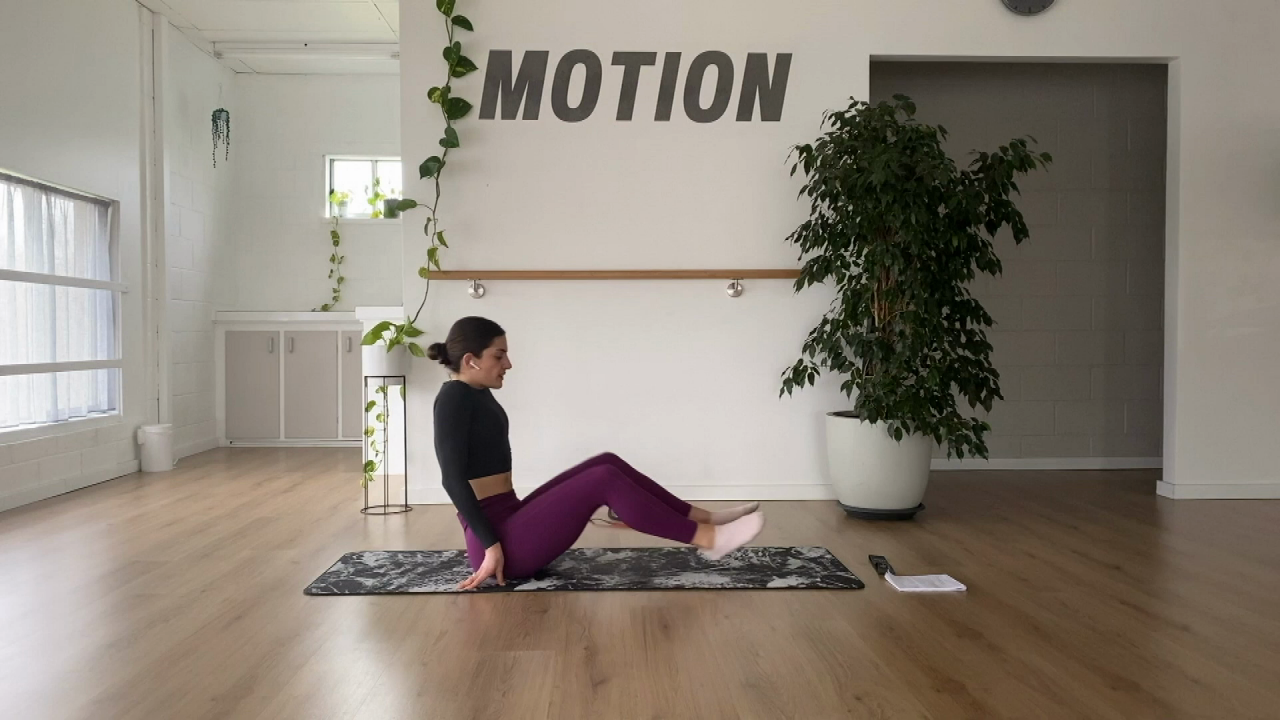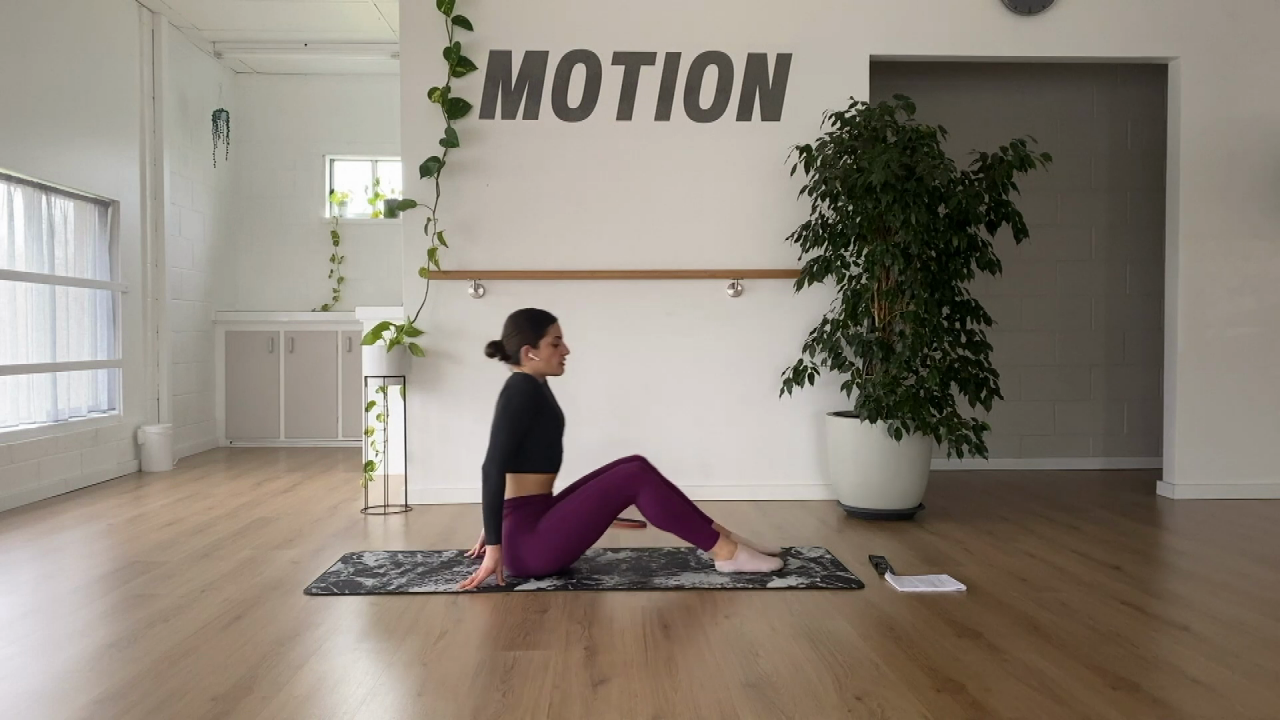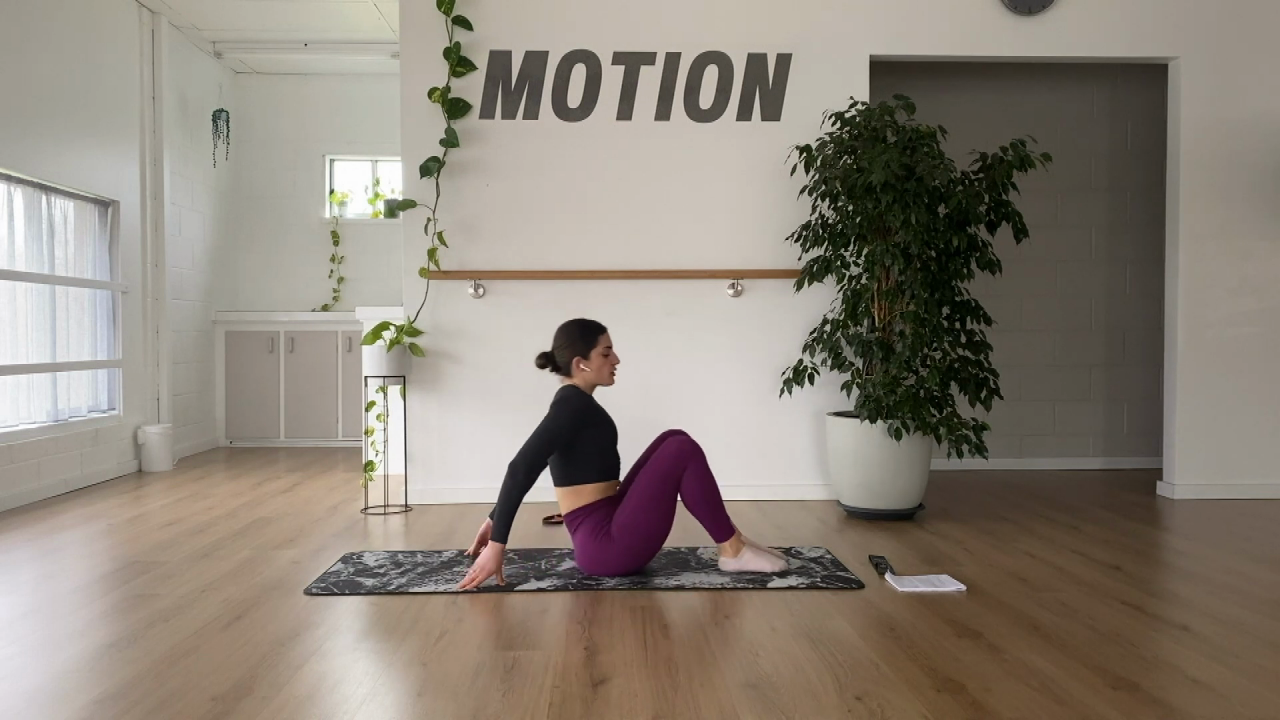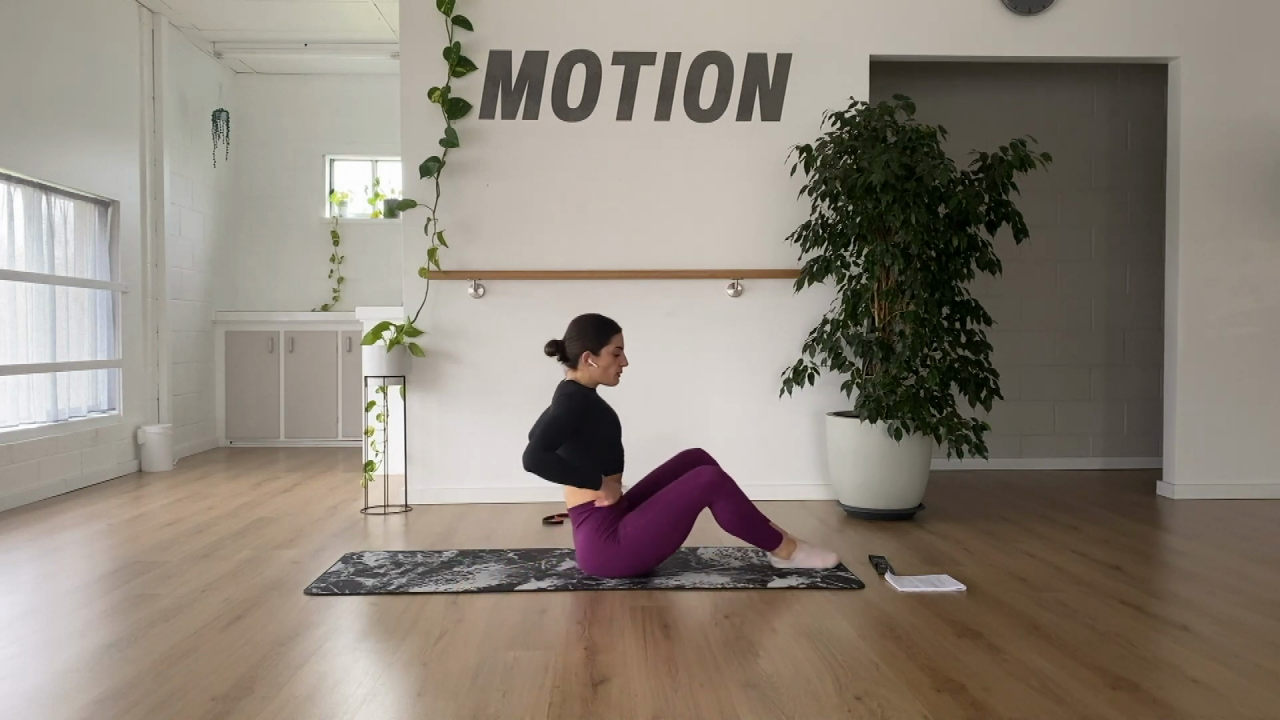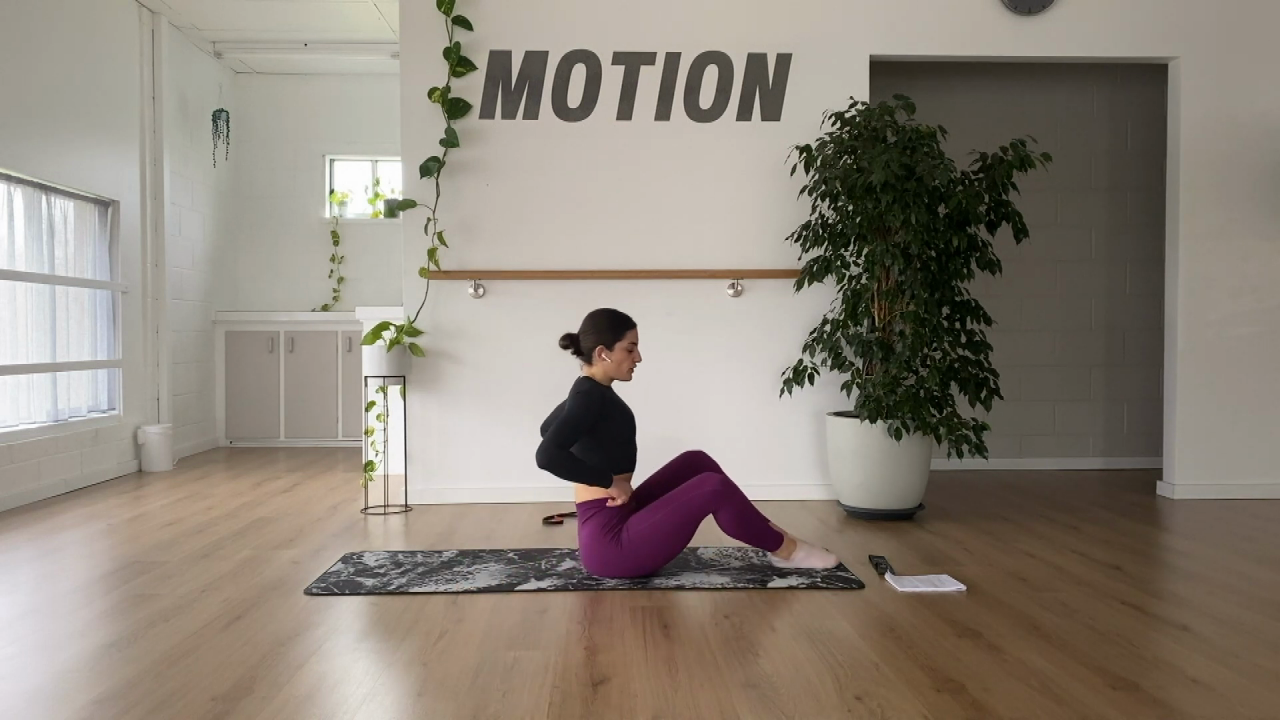
dt=0.4s
person 1, frame 1
left shoulder: (476, 395)
right shoulder: (454, 399)
right elbow: (453, 479)
right wrist: (491, 545)
left hip: (505, 520)
right hip: (500, 541)
left knee: (605, 465)
right knee: (601, 482)
left ankle: (701, 521)
right ankle: (707, 539)
person 1, frame 2
left shoulder: (533, 388)
right shoulder: (521, 391)
left elbow: (504, 466)
right elbow: (495, 465)
left wrist: (494, 529)
right wrist: (495, 545)
left hip: (538, 527)
right hip: (531, 544)
left knee: (634, 467)
right knee: (634, 477)
left ankle: (721, 538)
right ankle: (724, 551)
person 1, frame 3
left shoulder: (574, 399)
right shoulder: (573, 406)
left elbow: (527, 463)
right elbow: (521, 469)
left wrist: (495, 523)
right wrist: (499, 543)
left hip: (603, 528)
right hip: (606, 547)
left knee: (673, 441)
right knee: (683, 449)
left ankle: (731, 542)
right ankle: (733, 549)
person 1, frame 4
left shoulder: (575, 394)
right shoulder: (574, 400)
left elbow: (537, 435)
right elbow: (534, 457)
right wrist: (598, 482)
left hip: (613, 524)
right hip: (606, 545)
left knee: (695, 460)
right knee: (709, 480)
left ankle: (772, 535)
right ankle: (784, 549)
person 1, frame 5
left shoulder: (590, 391)
right shoulder: (590, 397)
left elbow: (548, 429)
right elbow: (547, 455)
right wrist: (608, 482)
left hip: (620, 522)
right hip: (610, 544)
left knee: (696, 463)
right knee: (714, 488)
left ankle: (769, 533)
right ankle: (785, 549)
